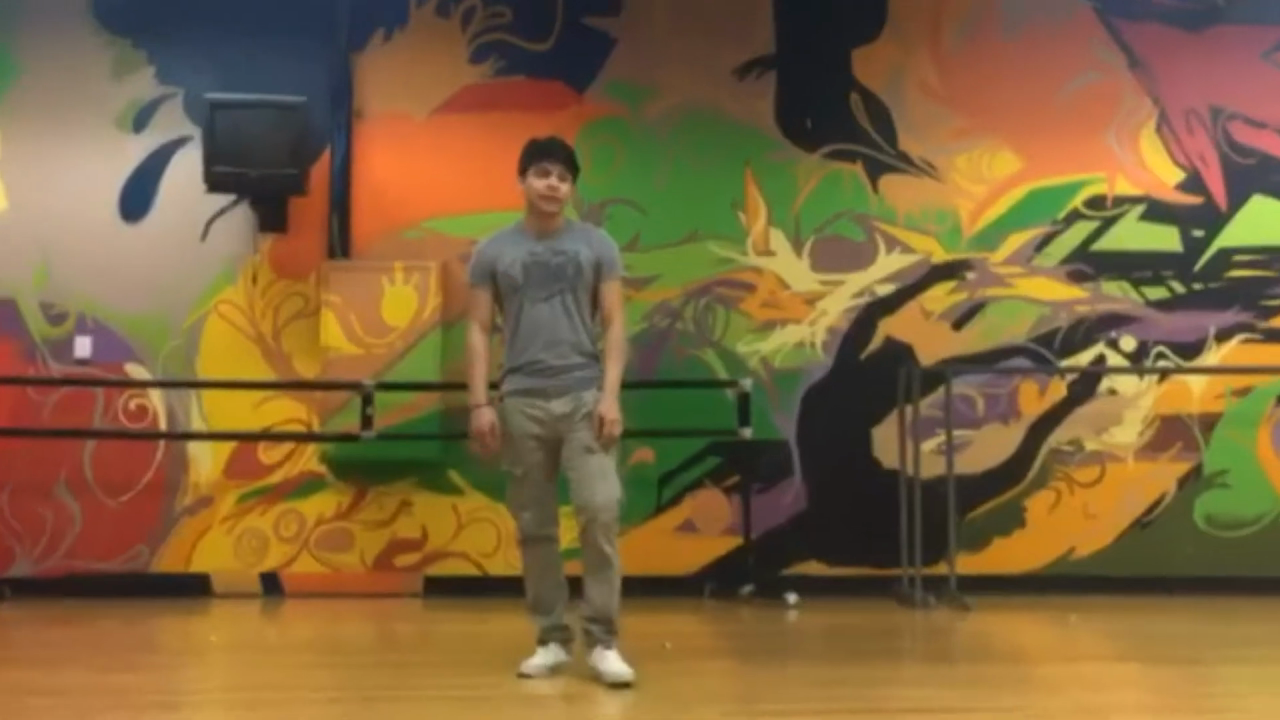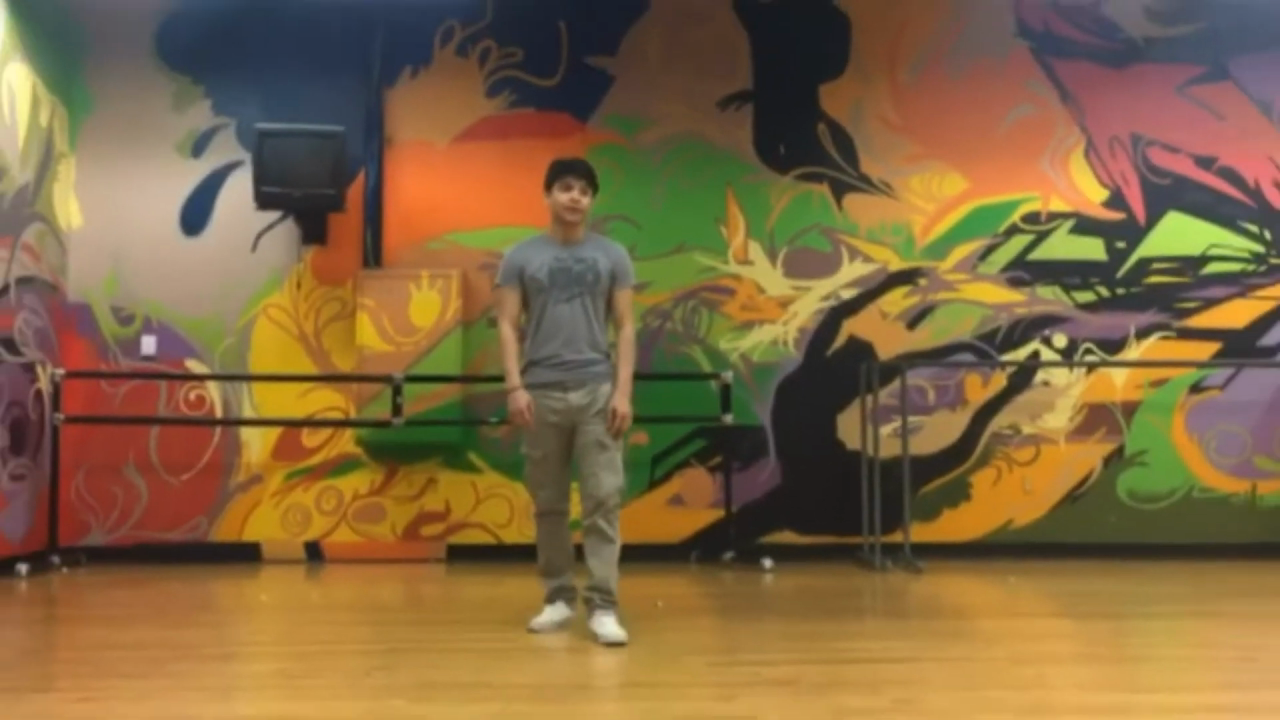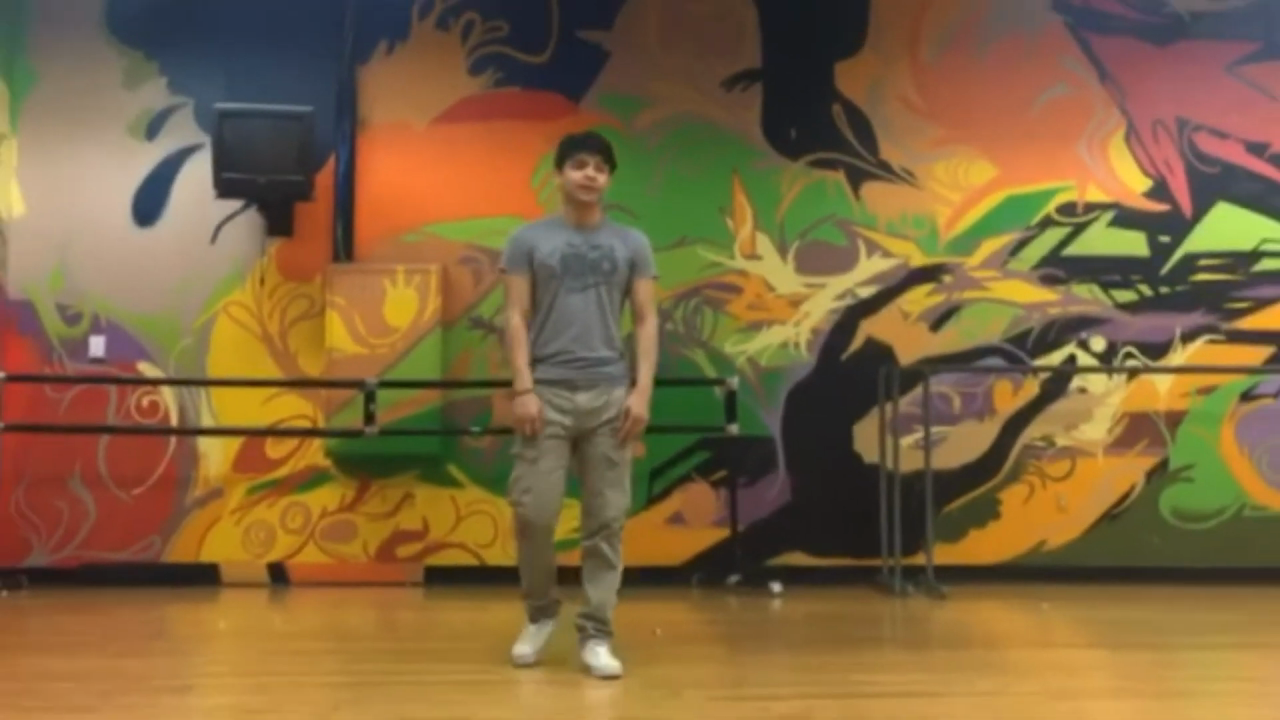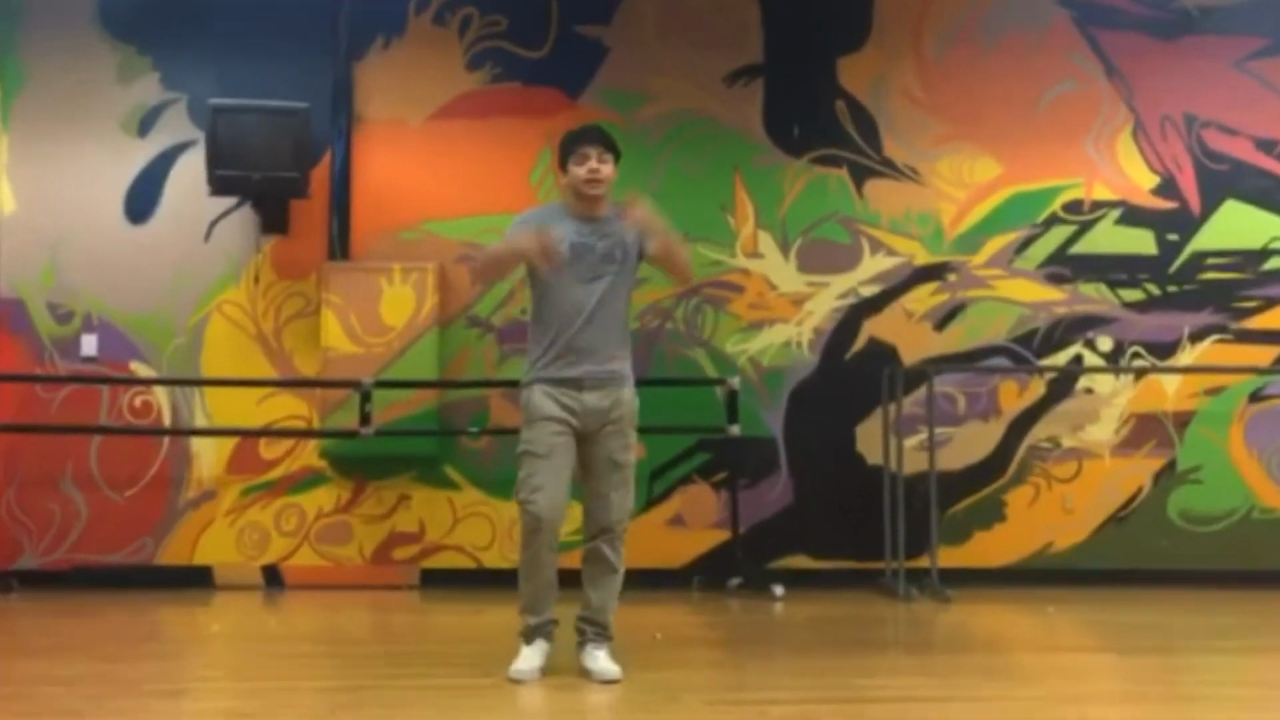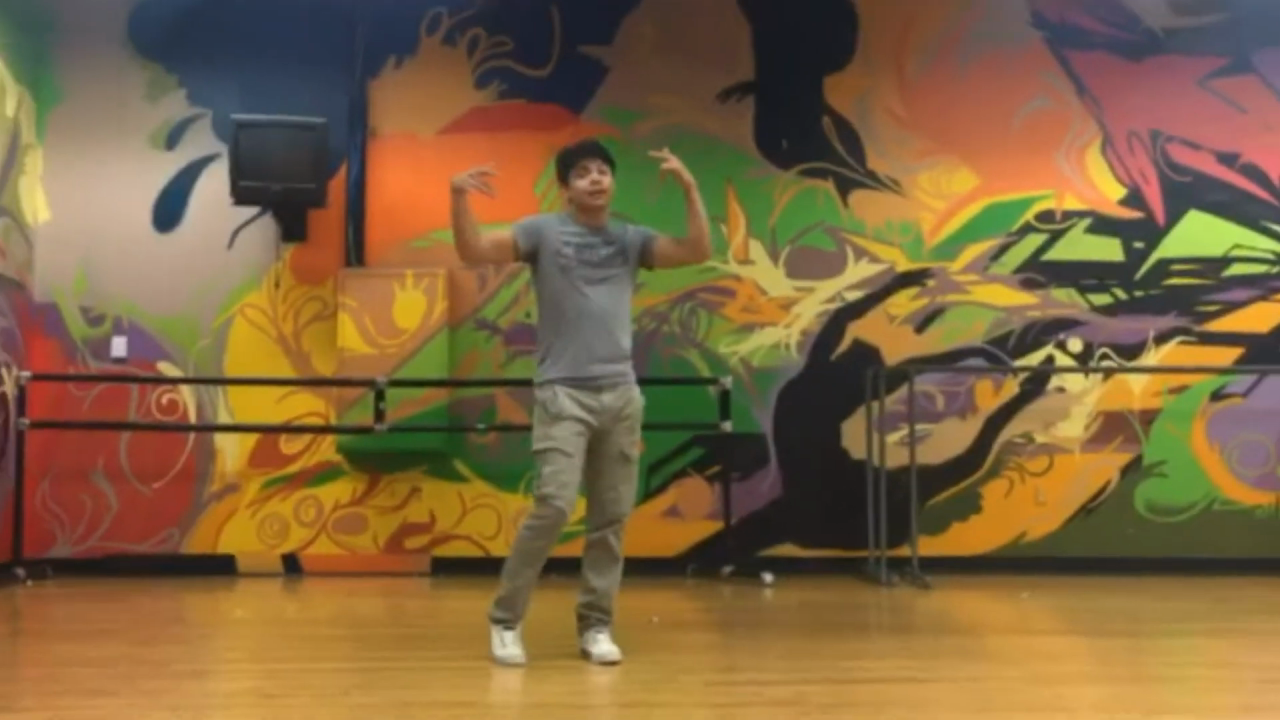
dt=0.3s
person 1, frame 1
left shoulder: (598, 246)
right shoulder: (492, 252)
left elbow: (613, 325)
right elbow: (479, 330)
left wrist: (610, 395)
right wrist: (480, 402)
left hip: (584, 398)
right hip: (521, 402)
left knee: (600, 509)
right knee: (534, 525)
left ankle: (602, 638)
right ankle: (552, 638)
person 1, frame 2
left shoulder: (612, 255)
right shoulder: (520, 256)
left elbow: (625, 328)
right elbow: (507, 326)
left wrist: (623, 391)
right wrist: (514, 387)
left hip: (598, 392)
right hip: (542, 394)
left knee: (603, 498)
right knee: (548, 504)
left ankle: (602, 607)
right ankle: (559, 598)
person 1, frame 3
left shoulder: (632, 243)
right shoulder: (527, 239)
left elbow: (647, 321)
right elbow: (516, 319)
left wrist: (642, 392)
right wrist: (522, 389)
left hip: (609, 396)
right hip: (548, 395)
left knee: (606, 518)
right knee: (533, 511)
left ankle: (595, 634)
right ankle: (539, 615)
person 1, frame 4
left shoulder: (633, 229)
right shoulder: (538, 222)
left elbow: (685, 272)
right elbow: (483, 269)
left wrist: (657, 227)
right wrist: (518, 247)
left hip: (614, 392)
right hip: (549, 391)
left knee: (609, 520)
right knee: (541, 511)
left ankle: (595, 638)
right ankle: (536, 633)
person 1, frame 5
left shoulder: (632, 237)
right shoulder: (542, 232)
left elbow: (697, 253)
right elbow: (472, 253)
left wrist: (688, 187)
right wrist: (459, 198)
left hip: (621, 393)
right hip: (561, 392)
left knee: (611, 513)
right knee: (553, 505)
left ankle: (595, 622)
right ankle: (505, 617)
